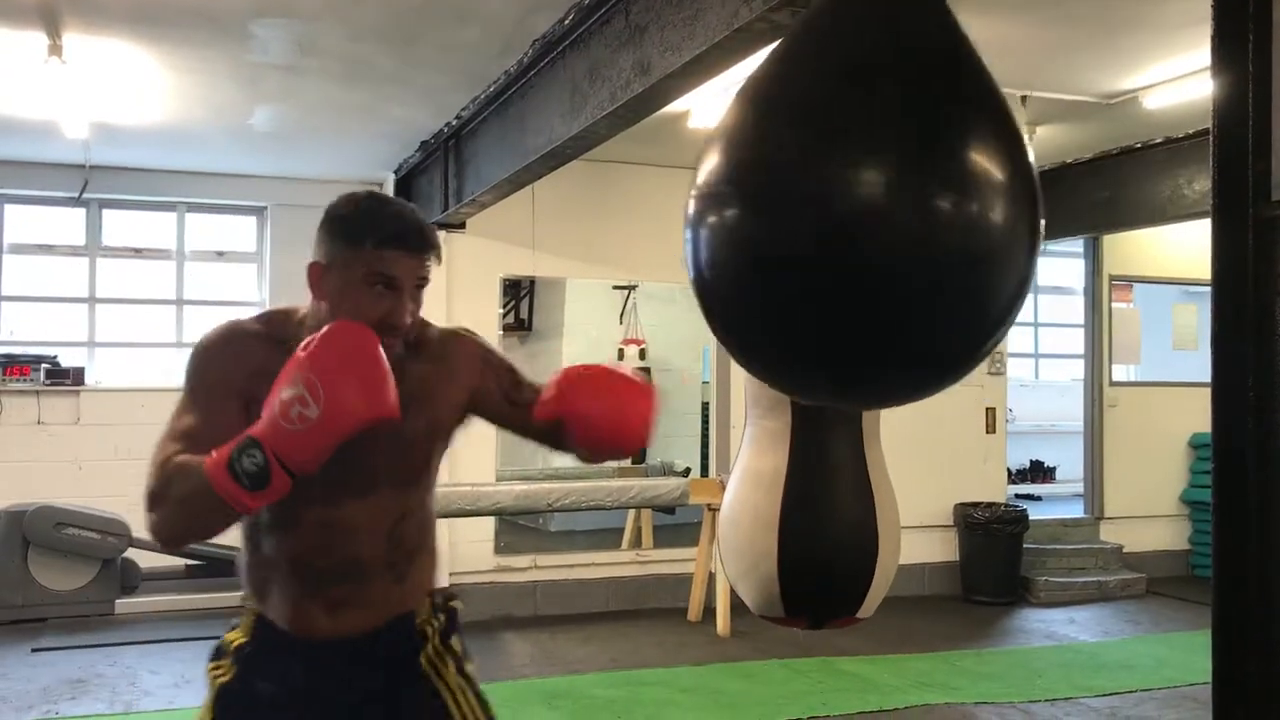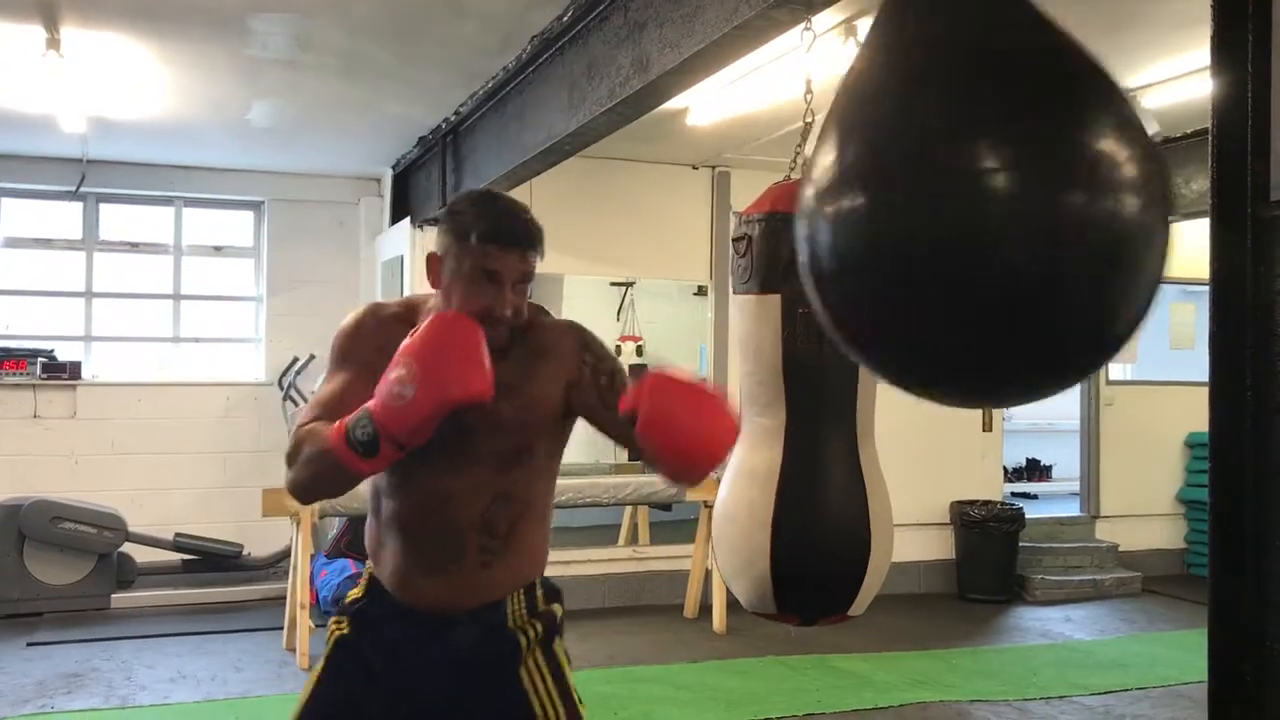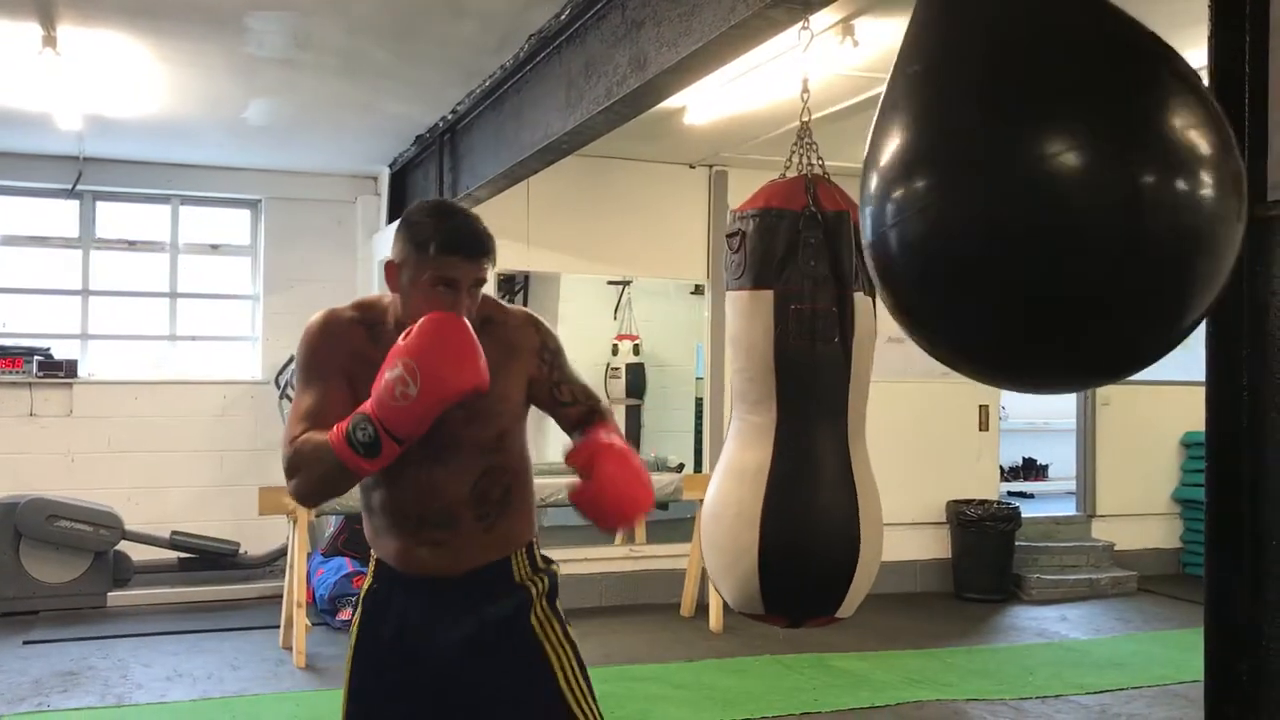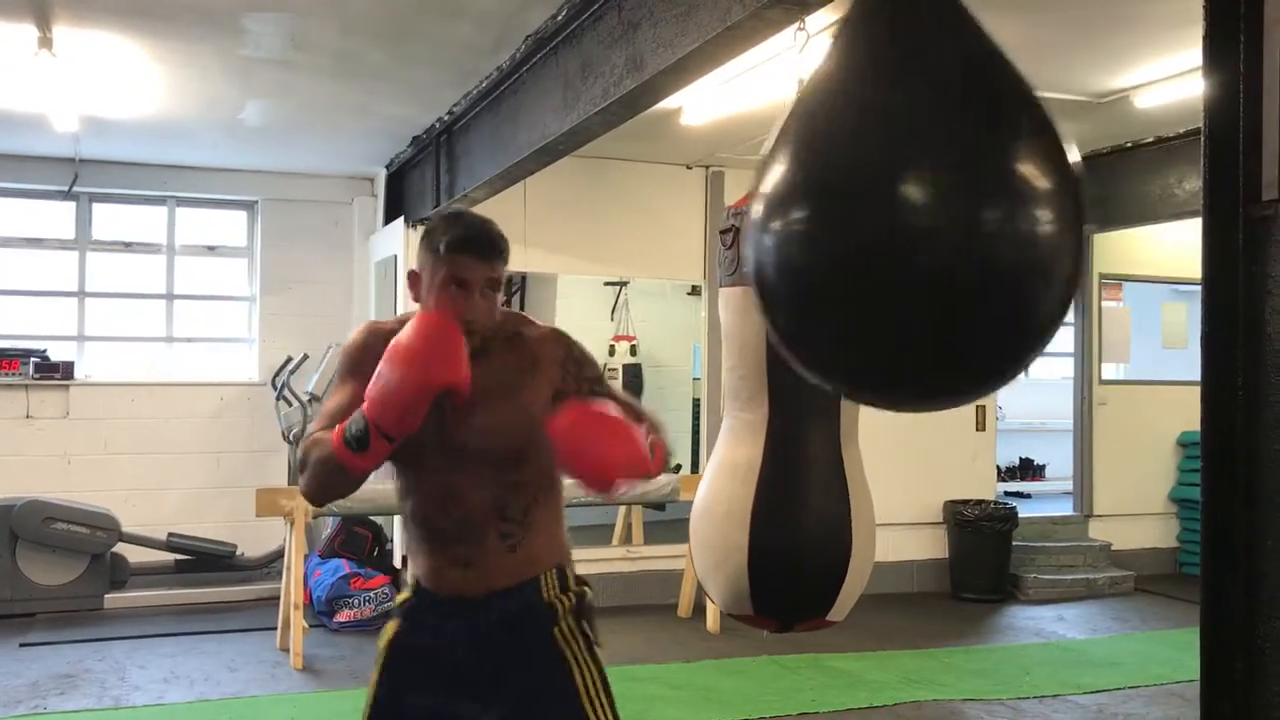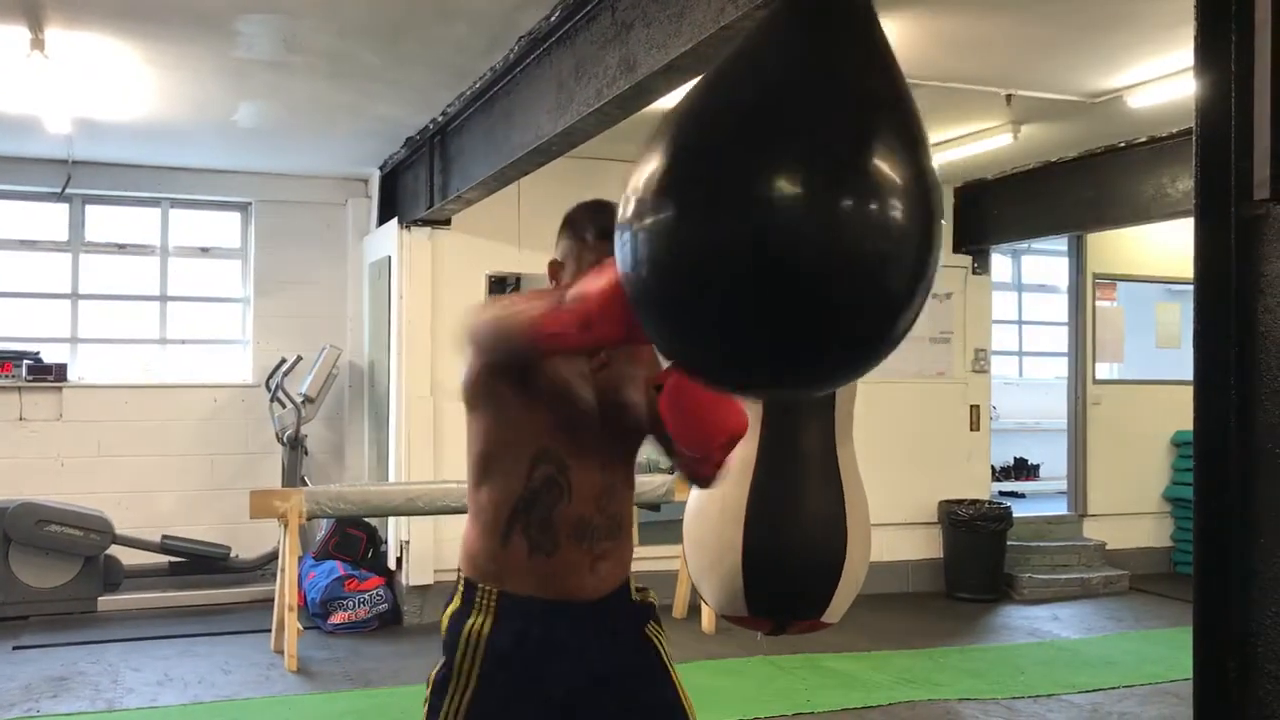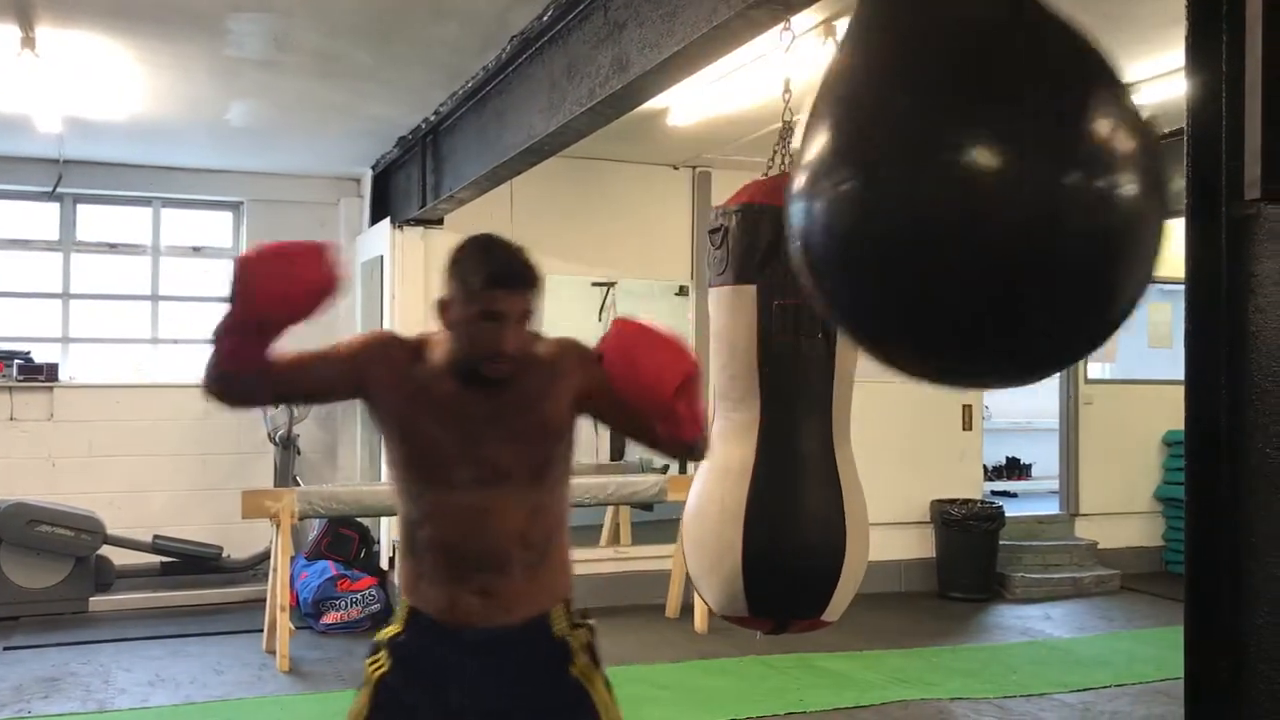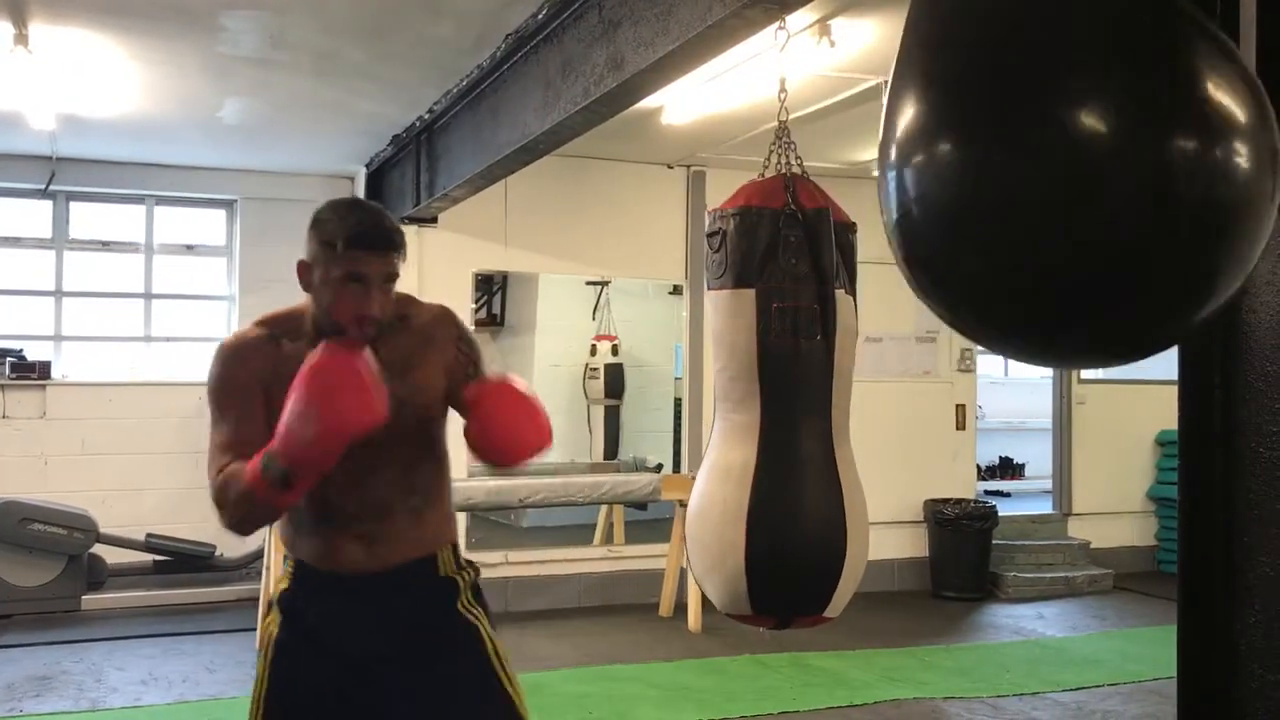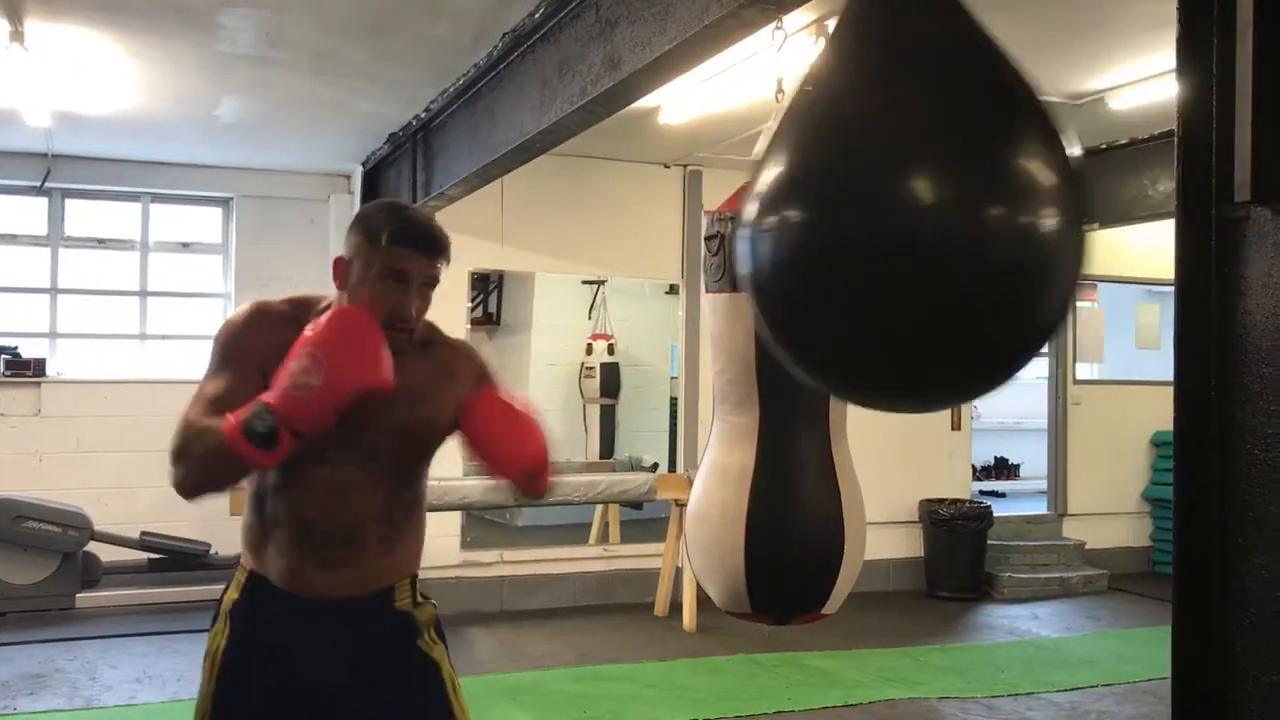
dt=0.3s
person 1, frame 1
left shoulder: (451, 360)
right shoulder: (239, 353)
left elbow: (570, 423)
right elbow: (169, 517)
left wrist: (600, 419)
right wrist: (275, 445)
left hip: (403, 645)
right hip: (272, 656)
person 1, frame 2
left shoulder: (563, 351)
right shoulder: (376, 333)
left elbow: (657, 438)
right elbow: (305, 477)
left wrist: (684, 433)
right wrist: (389, 418)
left hip: (502, 630)
right hip: (383, 621)
person 1, frame 3
left shoulder: (519, 338)
right shoulder: (338, 336)
left elbow: (587, 415)
right elbow: (303, 480)
left wrist: (608, 458)
right wrist: (386, 416)
left hip: (502, 596)
right hip: (395, 596)
person 1, frame 4
left shoulder: (544, 352)
right shoulder: (376, 351)
left elbow: (648, 440)
right elbow: (314, 481)
left wrist: (619, 440)
right wrist: (381, 413)
left hip: (532, 612)
right hip: (431, 611)
person 1, frame 5
left shoulder: (637, 354)
right shoulder: (506, 337)
left elbow: (699, 471)
right elbow: (513, 326)
left wrist: (706, 432)
right wrist: (593, 311)
left hip: (613, 616)
right hip: (505, 624)
person 1, frame 6
left shoulder: (564, 368)
right shoulder: (390, 365)
left elbow: (683, 439)
right elbow: (237, 382)
left wrist: (670, 394)
right wrist: (249, 316)
left hip: (540, 645)
right hip: (425, 647)
person 1, frame 7
left shoulder: (434, 332)
right shoulder: (254, 356)
left elbow: (511, 423)
right elbow: (236, 509)
left wrist: (507, 427)
right wrist: (293, 456)
left hip: (430, 593)
right hip: (316, 602)
person 1, frame 8
left shoulder: (449, 367)
right shoulder: (261, 331)
left elbow: (529, 484)
right elbow: (191, 470)
left wrist: (523, 459)
right wrist: (283, 411)
left hip: (385, 619)
right hip: (262, 615)
